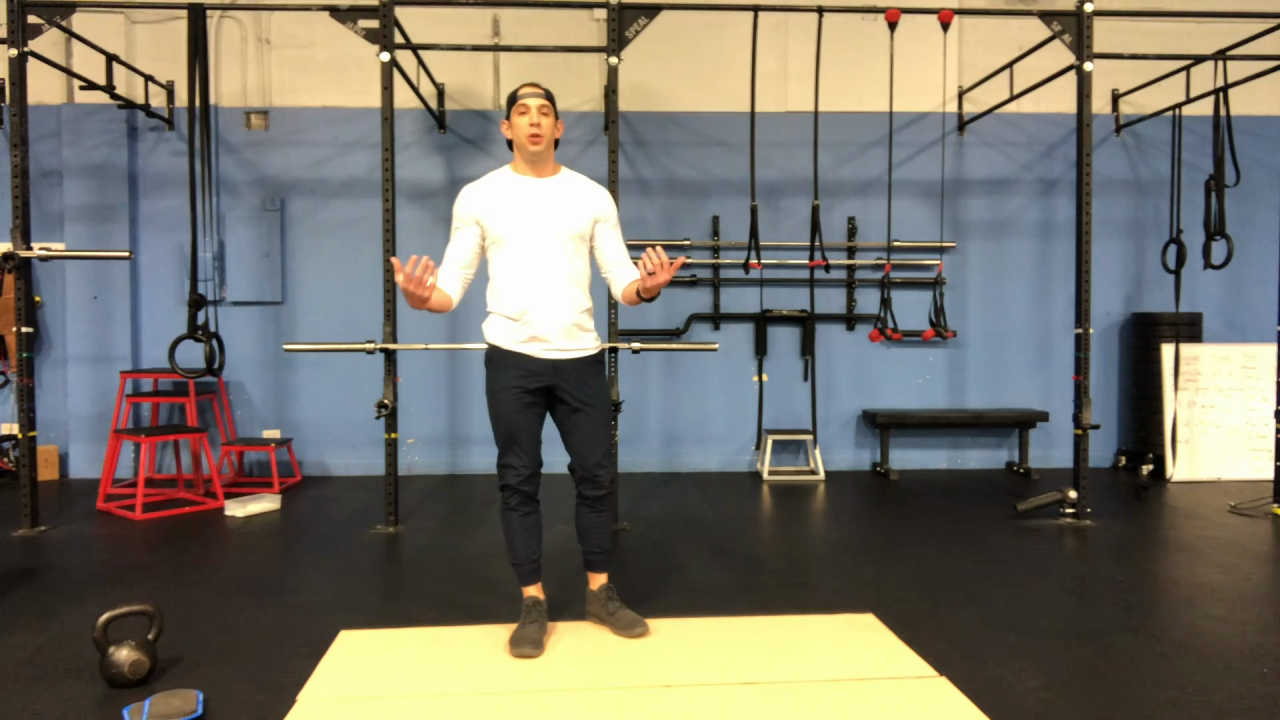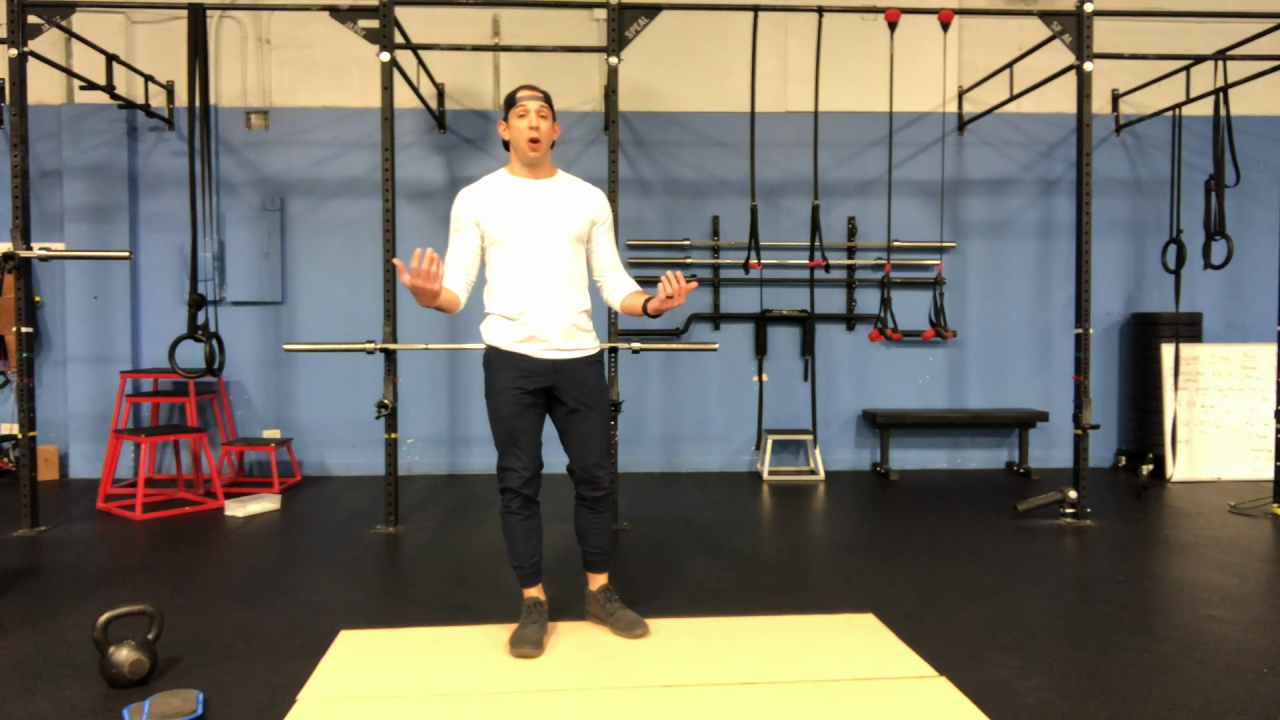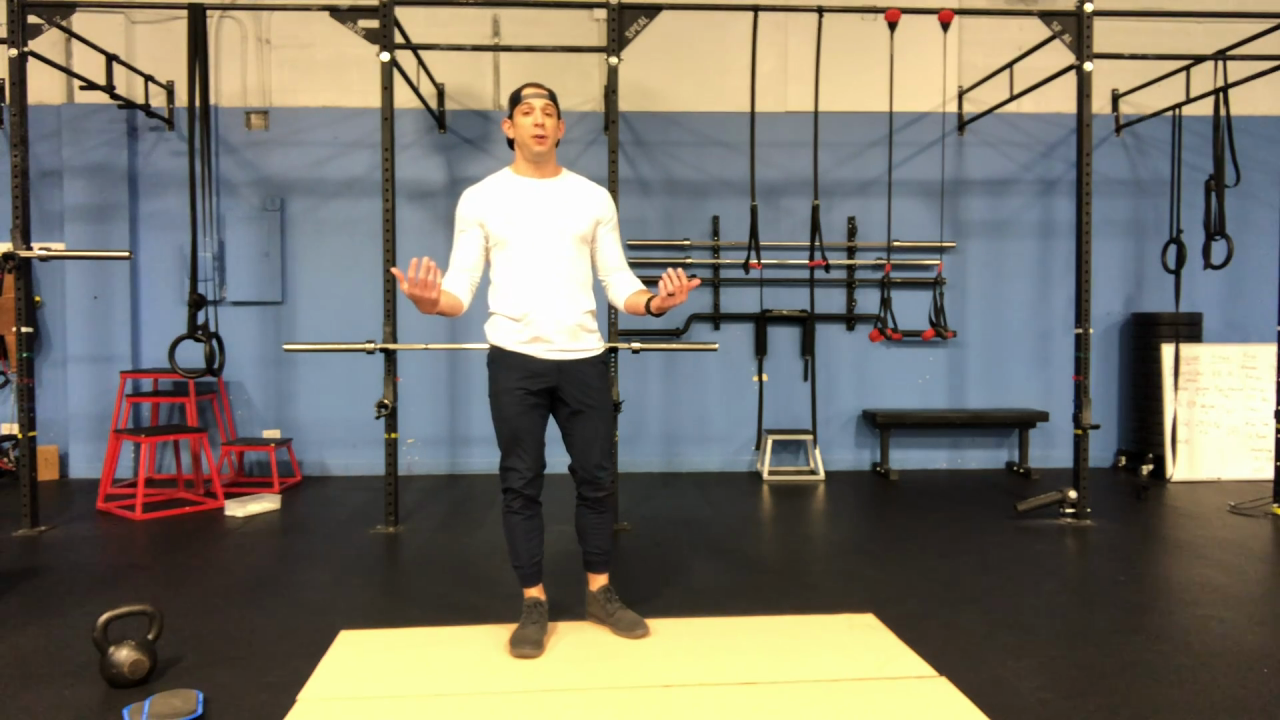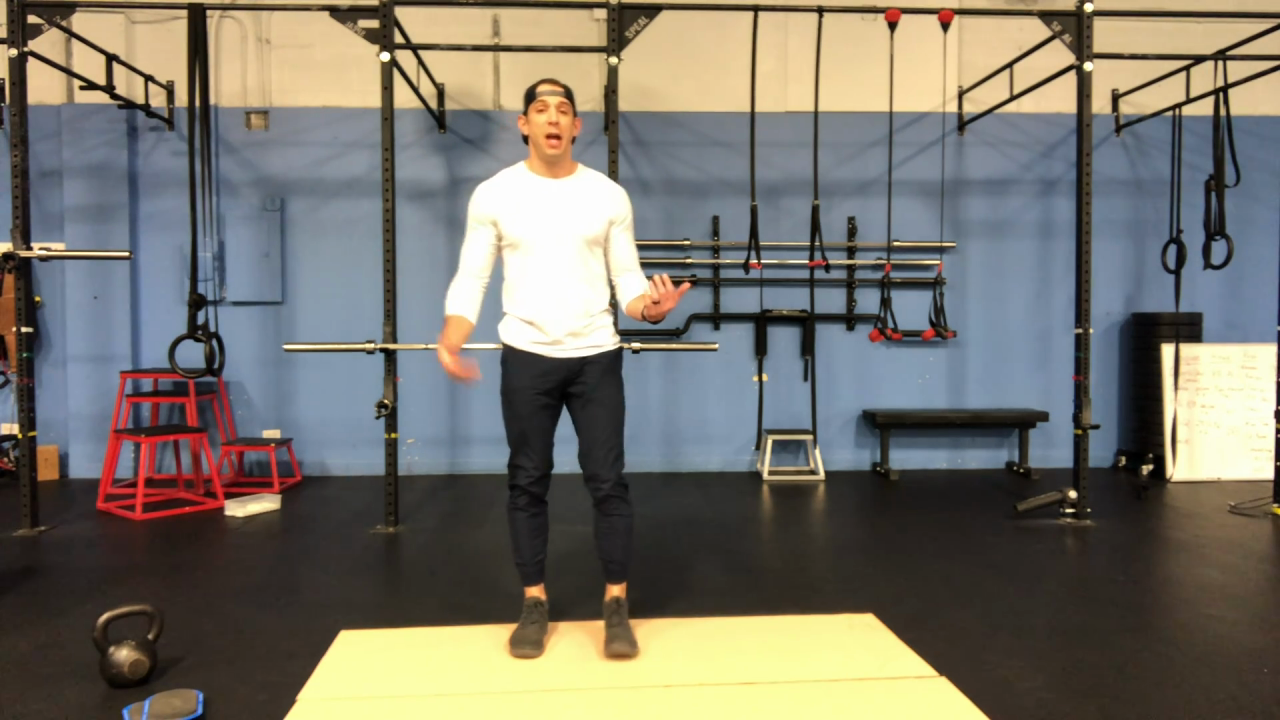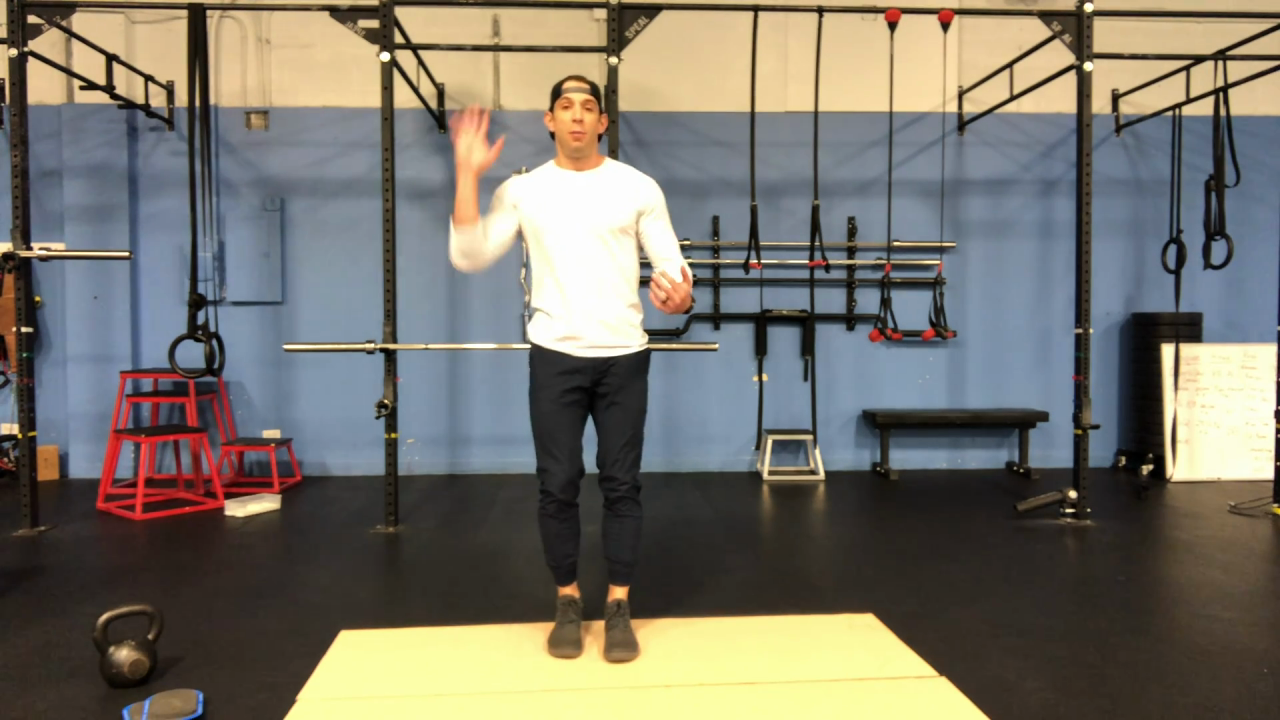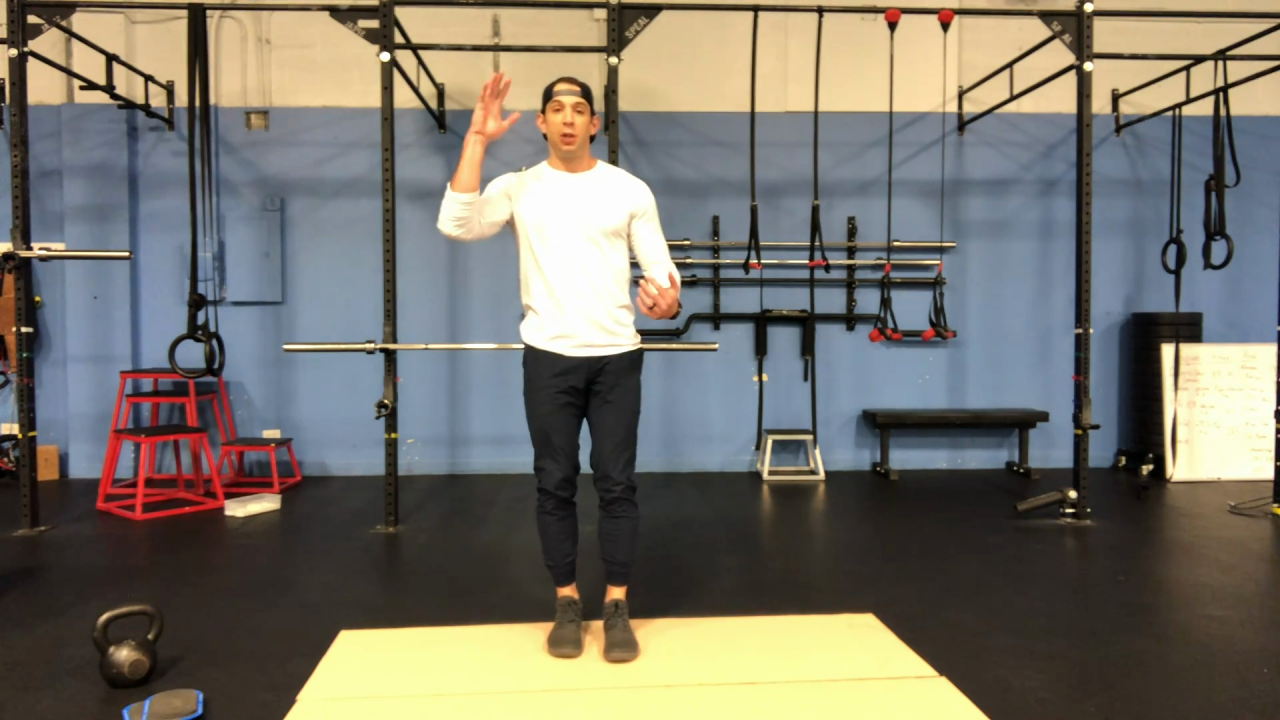
dt=0.5s
person 1, frame 1
left shoulder: (593, 196)
right shoulder: (478, 195)
left elbow: (618, 280)
right elbow: (454, 283)
left wrist: (648, 287)
right wrist: (422, 297)
left hip: (580, 357)
right hip: (512, 358)
left knee: (596, 476)
right knee: (519, 480)
left ankle: (600, 593)
right ankle: (533, 604)
person 1, frame 2
left shoulder: (589, 198)
right shoulder: (476, 198)
left elbow: (612, 281)
right elbow: (458, 288)
left wrist: (652, 304)
right wrist: (431, 295)
left hip: (579, 358)
right hip: (511, 359)
left knee: (595, 478)
right knee: (518, 483)
left ankle: (600, 593)
right ankle: (534, 604)
person 1, frame 3
left shoulder: (593, 197)
right shoulder: (480, 198)
left elbow: (616, 280)
right elbow: (461, 287)
left wrist: (655, 302)
right wrist: (432, 300)
left hip: (584, 358)
right hip: (515, 360)
left knee: (596, 480)
right knee: (521, 484)
left ankle: (600, 593)
right ankle: (534, 605)
person 1, frame 4
left shoulder: (608, 195)
right shoulder: (493, 194)
left elbow: (626, 279)
right elbow: (471, 279)
left wrist: (653, 308)
right wrist: (451, 340)
left hip: (596, 357)
right hip: (526, 358)
left knee: (606, 480)
right knee: (527, 482)
left ankle: (615, 605)
right ankle: (534, 603)
person 1, frame 5
left shoulder: (638, 187)
right shoulder: (522, 189)
left elbow: (668, 261)
right elbow: (470, 257)
left wrist: (678, 293)
right wrist: (467, 174)
left hip: (623, 357)
right hip: (555, 356)
left knee: (621, 483)
right knee: (557, 484)
left ankle: (617, 607)
right ankle: (568, 602)
person 1, frame 6
left shoulder: (631, 190)
right shoulder: (518, 188)
left elbow: (659, 267)
right elbow: (456, 224)
left wrist: (669, 301)
right wrist: (477, 139)
left hip: (616, 357)
right hip: (549, 358)
left knee: (616, 483)
right knee: (555, 484)
left ankle: (617, 607)
right ankle: (567, 604)
